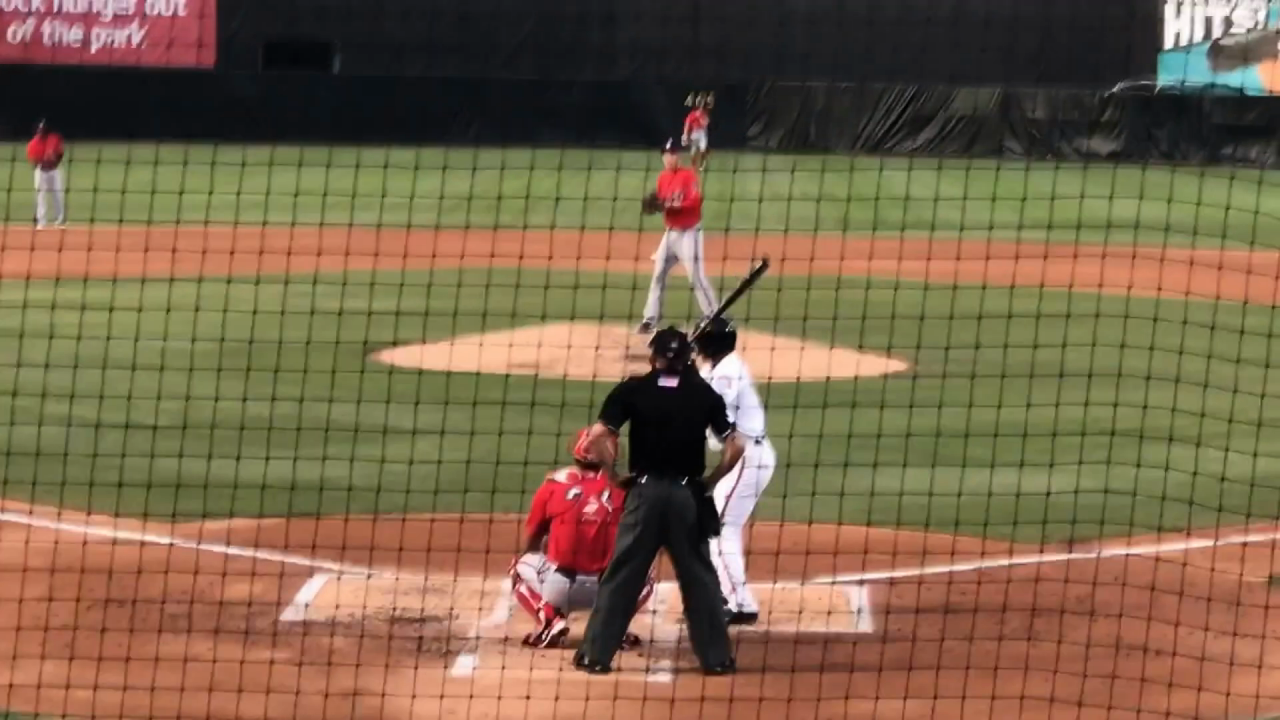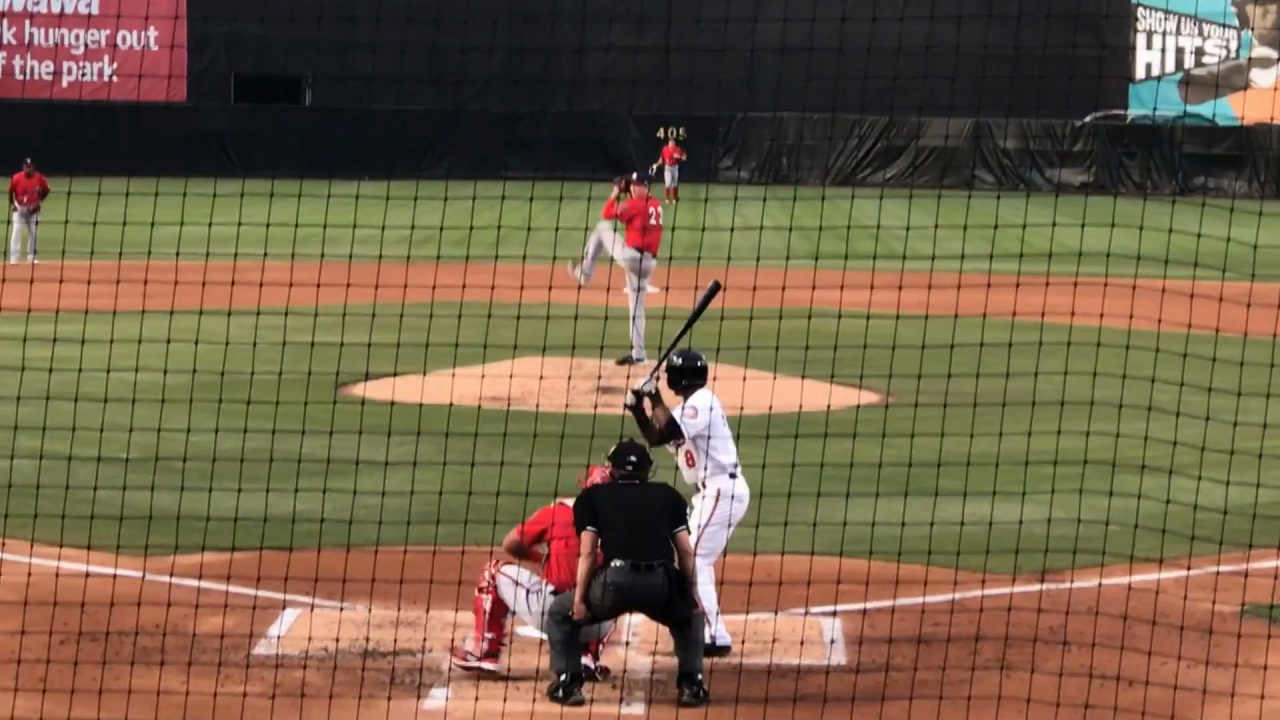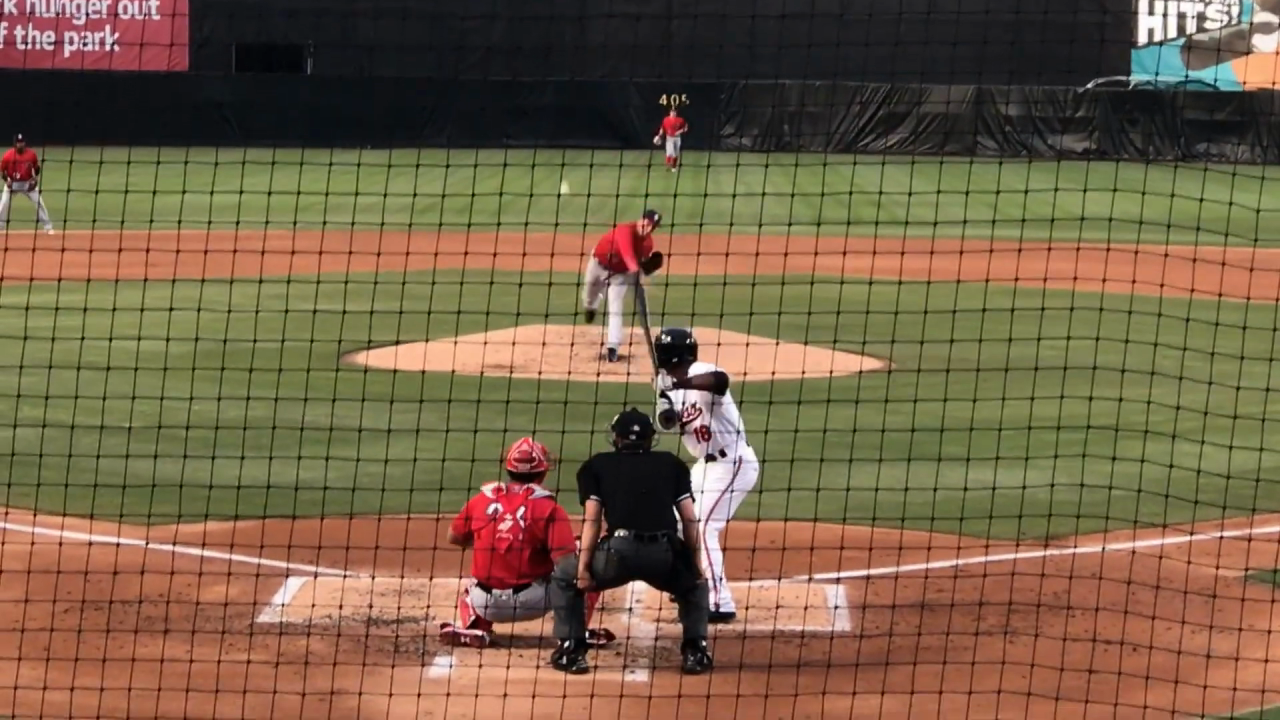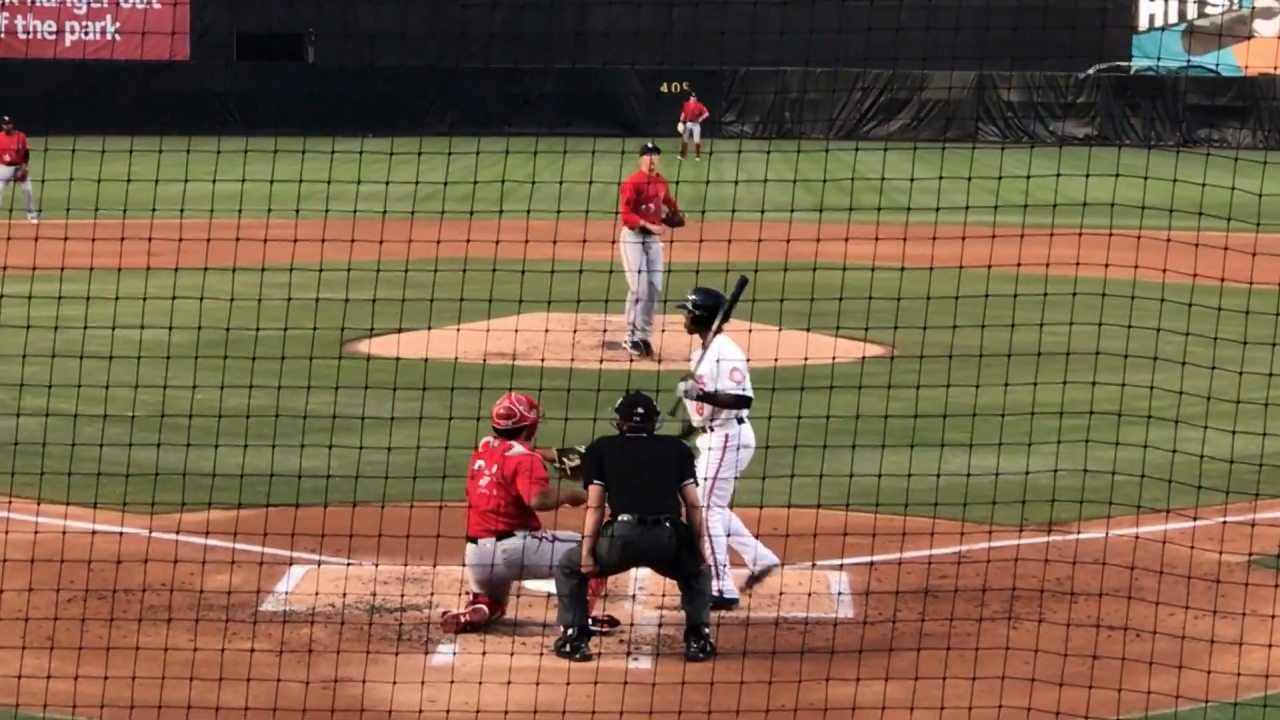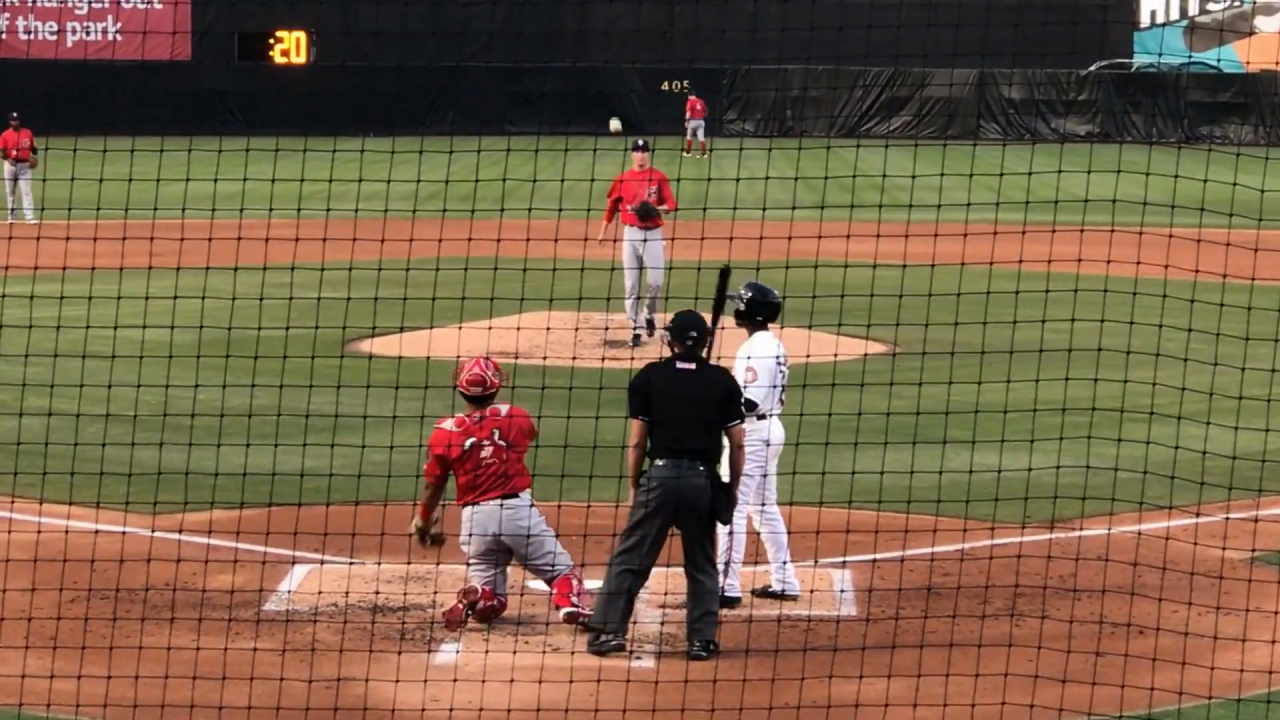
dt=1s
person 1, frame 1
left shoulder: (729, 369)
right shoulder: (718, 369)
left hip: (748, 457)
right hip: (741, 456)
left knee: (720, 529)
right knee: (722, 527)
left ankle: (742, 605)
right ankle: (731, 595)
person 1, frame 2
left shoulder: (701, 402)
right shoulder: (689, 405)
left elbow: (668, 432)
right elbow: (657, 438)
left wrist: (655, 397)
right wrist: (638, 409)
left hip: (722, 491)
right hip: (714, 491)
left knee: (694, 561)
right knee: (695, 559)
left ankle: (715, 638)
right ankle: (704, 626)
person 1, frame 3
left shoulder: (703, 374)
right shoulder: (667, 386)
left elbow: (720, 384)
right elbow: (667, 422)
left wrist: (682, 381)
right wrist: (667, 402)
left hip: (734, 462)
right hip: (706, 463)
left knee: (702, 529)
left ankle: (720, 604)
person 1, frame 4
left shoulder: (725, 351)
right shoulder: (704, 352)
left elbow: (743, 399)
left wrist: (702, 393)
right wrist: (680, 436)
left hip: (727, 438)
right hip: (717, 438)
left knee: (709, 512)
right knee: (715, 510)
left ankle: (722, 591)
right ankle: (761, 558)
person 1, frame 5
left shoulder: (754, 349)
right shoulder: (774, 345)
left elbow: (748, 403)
left hip: (751, 433)
right hip: (769, 429)
left knee: (731, 509)
right knee: (764, 507)
left ankle: (727, 588)
right ankle: (784, 581)
person 2, frame 1
left shoulder: (633, 389)
right shoulder: (704, 394)
left elbow: (597, 435)
right elbow: (735, 446)
left wrist: (616, 476)
right wrist: (710, 480)
left hip: (645, 492)
right hip: (687, 495)
left knee: (621, 575)
right knee: (700, 577)
left ankle: (596, 653)
right ankle: (716, 656)
person 2, frame 2
left shoulder: (593, 495)
right shoulder: (667, 494)
left elbow: (588, 551)
right elbow: (685, 550)
left wrist: (579, 599)
right wrist: (692, 595)
left hip: (616, 580)
right hip: (659, 584)
left knee: (561, 611)
right knee: (689, 616)
left ankle: (568, 683)
right ankle: (692, 684)
person 2, frame 3
left shoulder: (597, 465)
right shoulder: (672, 464)
left elbow: (592, 520)
right elbow: (689, 519)
left wrist: (583, 568)
right wrist: (694, 565)
left hip: (619, 551)
right hip: (664, 554)
left knee: (564, 578)
right knee: (695, 584)
left ankle: (572, 650)
right ankle: (695, 651)
person 2, frame 4
left shoulder: (601, 448)
right shoulder: (676, 447)
left elbow: (595, 504)
right elbow: (693, 504)
left wrist: (587, 553)
right wrist: (696, 550)
left hip: (623, 536)
right hip: (668, 539)
left knee: (569, 566)
right knee: (698, 570)
left ankle: (575, 638)
right ankle: (698, 638)
person 2, frame 5
left shoulder: (649, 376)
right shoulder: (722, 380)
left elbow: (637, 440)
right elbow: (737, 441)
left wrist: (634, 484)
right wrist: (734, 484)
left hip: (660, 476)
right hip: (702, 480)
left knee: (630, 557)
right knee: (702, 563)
left ankle: (609, 630)
right ankle: (703, 640)
person 3, frame 1
left shoulder: (553, 485)
right shoulder: (622, 490)
left elbow: (530, 545)
left hip: (559, 587)
left knee: (521, 567)
left ankle: (550, 620)
person 3, frame 2
left shoulder: (559, 512)
left elbow: (510, 544)
left hip: (551, 607)
right hip: (593, 625)
left knee: (495, 574)
left ankle: (483, 654)
right ankle: (588, 657)
person 3, frame 3
left shoulder: (481, 500)
right shoulder: (547, 507)
left elbow: (454, 537)
left hip: (486, 603)
right hip: (531, 602)
left knee: (474, 587)
left ankle: (474, 628)
person 3, frame 4
left shoulder: (484, 447)
right shoulder: (523, 456)
right elbow: (538, 500)
left wrist: (546, 455)
right wrist: (572, 494)
left hip: (476, 552)
right hip: (513, 546)
left knee: (490, 607)
left ankle: (475, 612)
person 3, frame 5
left shoulder: (444, 433)
right shoulder: (514, 418)
left elbow: (433, 489)
right elbow: (533, 433)
left wrist: (423, 520)
left hip: (476, 517)
right hip: (518, 510)
left knee: (488, 604)
right knee: (563, 572)
left ankle: (470, 601)
right ankle: (569, 607)
person 4, frame 1
left shoulder: (689, 176)
right shoulder: (663, 177)
left elbow: (695, 203)
right elbow: (661, 201)
left wrist: (673, 204)
left hip: (689, 233)
right hip: (670, 233)
left knee: (697, 278)
right knee: (658, 274)
right ankle: (650, 318)
person 4, frame 2
left shoulder: (634, 204)
right shoulder: (656, 205)
left elbow: (608, 215)
left wrist: (615, 195)
left hip: (632, 256)
right hip: (649, 261)
left knee: (600, 231)
right knee: (636, 307)
left ankle: (583, 274)
right ankle: (637, 353)
person 4, frame 3
left shoulder: (648, 243)
right shoulder: (625, 229)
right elbow: (624, 247)
left wrist: (649, 264)
right wrist: (632, 266)
left hip: (621, 272)
right hip: (599, 263)
left knee: (616, 307)
right knee: (590, 292)
right ankle: (590, 305)
person 4, frame 4
left shoulder: (662, 181)
right shoulder: (632, 182)
left elbow: (668, 201)
right elbow: (625, 213)
left wrist: (676, 211)
right wrist: (648, 225)
left hip: (652, 239)
right hip: (632, 237)
left knee: (654, 289)
right knee: (638, 289)
left ankle: (644, 336)
right ankle: (632, 338)
person 4, frame 5
left shoulder: (659, 177)
right shoulder: (623, 179)
left elbow: (672, 204)
right elbow: (612, 205)
left wrist: (659, 208)
right wrist: (604, 230)
left hip: (653, 234)
right hip: (630, 234)
left knee: (656, 282)
right knee: (631, 285)
left ankle: (649, 315)
right ankle: (636, 330)
